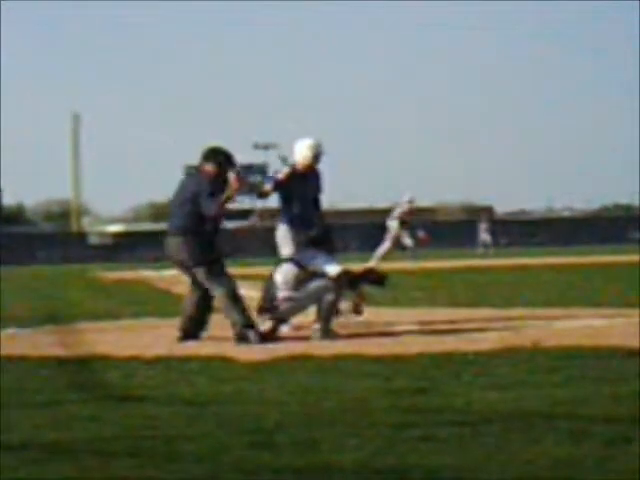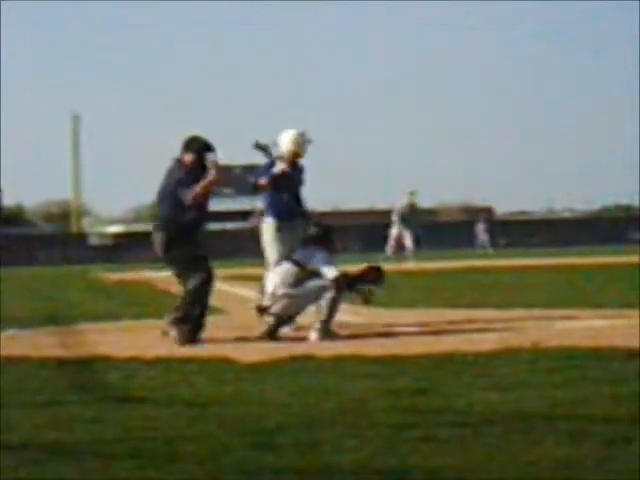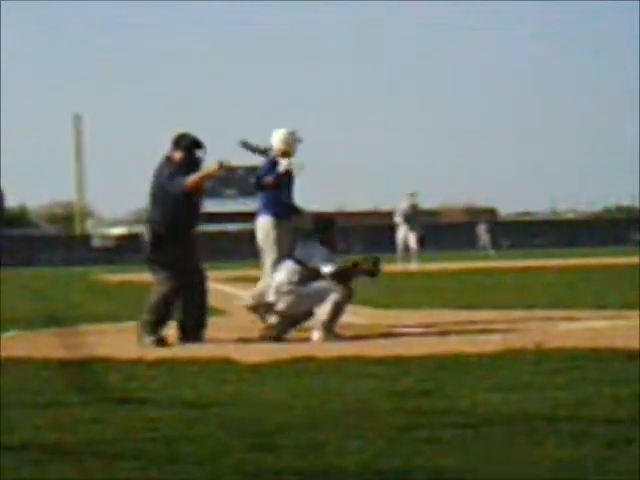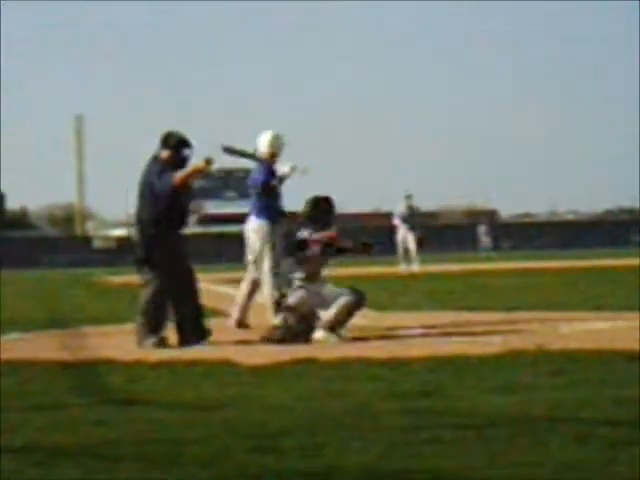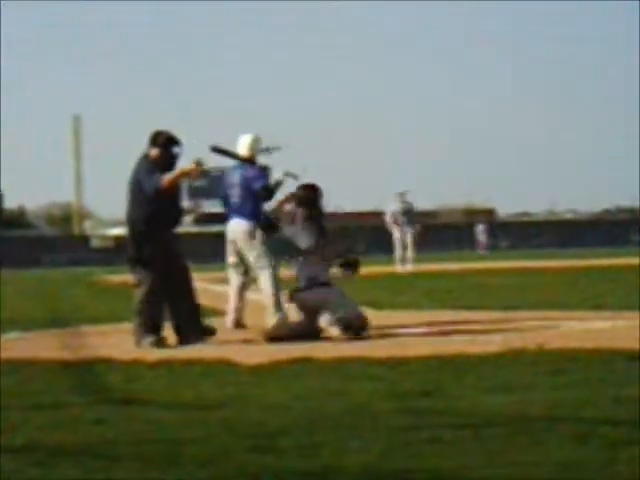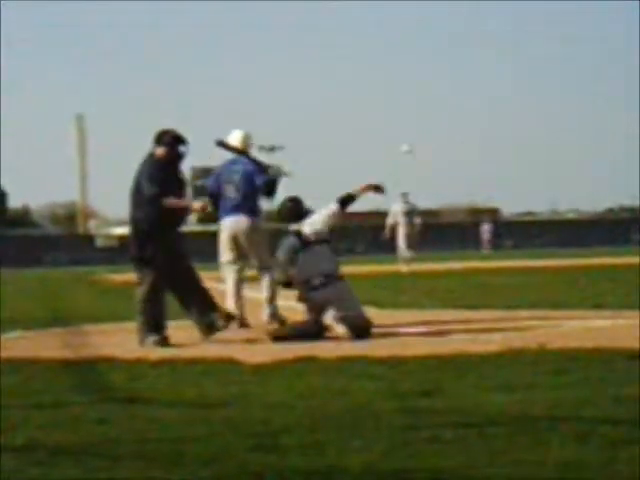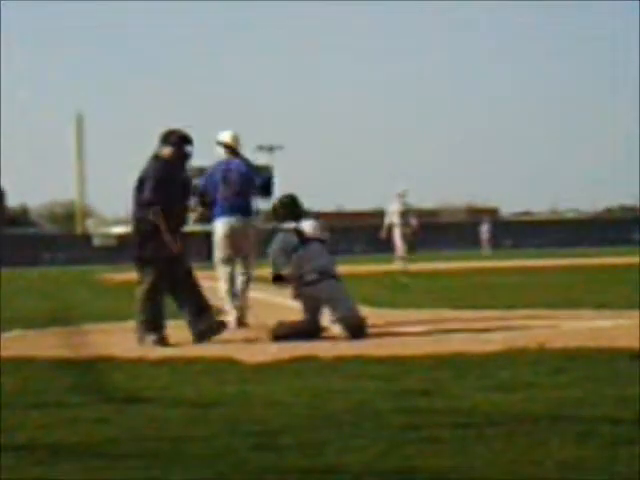
dt=0.2s
person 1, frame 1
left shoulder: (191, 180)
right shoulder: (206, 183)
right elbow: (212, 210)
right wrist: (231, 191)
left hip: (175, 241)
right hip: (192, 242)
left knee: (201, 285)
right knee: (221, 283)
left ankle: (189, 330)
right ankle: (244, 331)
person 1, frame 2
left shoulder: (185, 173)
right shoulder: (180, 174)
right elbow: (190, 198)
right wrist: (210, 180)
left hip: (183, 236)
right hip: (174, 237)
left knee: (195, 280)
right knee: (200, 278)
left ankle: (188, 330)
right ankle: (180, 325)
person 1, frame 3
left shoulder: (178, 171)
right shoulder: (168, 171)
right elbow: (184, 185)
right wrist: (207, 172)
left hip: (181, 236)
right hip: (165, 237)
left knee: (194, 283)
right knee: (170, 285)
left ankle: (191, 331)
right ankle: (148, 331)
person 1, frame 4
left shoulder: (169, 170)
right shoulder: (156, 170)
right elbow: (172, 182)
right wrist: (194, 169)
left hip: (171, 236)
right hip: (154, 237)
left knee: (184, 284)
right knee: (157, 286)
left ankle: (190, 333)
right ankle: (147, 333)
person 1, frame 5
left shoulder: (161, 168)
right shoulder: (145, 169)
right elbow: (160, 184)
right wrist: (185, 171)
left hip: (164, 235)
right hip: (146, 237)
left knee: (179, 282)
right knee: (150, 285)
left ankle: (190, 331)
right ankle: (145, 333)
person 1, frame 6
left shoulder: (168, 169)
right shoulder: (150, 169)
right elbow: (158, 200)
right wrist: (190, 205)
left hip: (168, 234)
right hip: (151, 236)
left knee: (186, 279)
right knee: (153, 284)
left ankle: (209, 320)
right ankle: (150, 332)
person 1, frame 7
left shoulder: (174, 169)
right shoulder: (155, 170)
right elbow: (152, 207)
right wrist: (167, 237)
left hip: (169, 236)
right hip: (153, 237)
left knee: (184, 281)
right knee: (153, 284)
left ankle: (201, 326)
right ankle: (149, 331)
person 2, frame 1
left shoulder: (313, 174)
right shoulder: (285, 174)
right elbow: (262, 193)
left wrist: (322, 223)
right wrist: (279, 180)
left hip: (310, 228)
right hip: (289, 228)
left knee: (323, 268)
right knee: (291, 271)
person 2, frame 2
left shoulder: (298, 168)
right shoulder: (271, 165)
right elbow: (257, 187)
left wrist: (306, 217)
right wrist: (274, 174)
left hip: (295, 224)
right hip: (274, 223)
person 2, frame 3
left shoulder: (285, 165)
right shoulder: (270, 164)
right elbow: (259, 184)
left wrist: (296, 211)
right wrist: (280, 171)
left hip: (281, 221)
right hip: (270, 221)
left knee: (276, 267)
right knee: (274, 267)
left ankle: (256, 300)
person 2, frame 4
left shoulder: (262, 167)
right shoulder: (265, 167)
right elbow: (265, 189)
left wrist: (282, 213)
right wrist: (283, 175)
left hip: (253, 223)
right hip: (264, 225)
left knee: (255, 273)
right knee: (270, 271)
left ankle: (238, 316)
right ankle: (278, 318)
person 2, frame 5
left shoulder: (229, 173)
right shoulder: (256, 170)
left elbow: (226, 202)
right elbow: (265, 195)
right wrist: (280, 179)
left hip: (232, 226)
right hip: (251, 227)
left knee: (237, 274)
right knee: (267, 271)
left ankle: (234, 318)
right ankle: (276, 318)
person 2, frame 6
left shoulder: (220, 170)
right shoulder: (254, 166)
left elbow: (213, 200)
right elbow: (268, 191)
right wrist: (275, 175)
left hip: (227, 223)
right hip: (250, 221)
left knee: (232, 272)
right knee: (265, 267)
left ankle: (237, 316)
right ankle: (271, 312)
person 2, frame 7
left shoulder: (212, 172)
right shoulder: (247, 167)
left elbow: (203, 201)
right elbow: (265, 191)
right wrist: (266, 176)
left hip: (222, 223)
right hip: (244, 221)
left knee: (226, 272)
right knee: (245, 269)
left ankle: (236, 316)
right ankle: (239, 313)
person 3, frame 1
left shoulder: (302, 255)
right elbow: (345, 276)
left hip: (271, 304)
right hip: (283, 301)
right knee: (334, 284)
left ankle: (273, 324)
right ankle: (321, 329)
person 3, frame 2
left shoulder: (304, 252)
right shoulder: (320, 254)
right elbow: (341, 280)
right wrist: (366, 276)
left hip: (269, 302)
right hip: (280, 297)
right knee: (335, 287)
left ankle: (273, 326)
right ankle: (321, 330)
person 3, frame 3
left shoulder: (307, 246)
right shoulder: (319, 249)
right elbow: (335, 275)
left wrist: (357, 267)
right wrist: (358, 268)
right knee: (343, 290)
left ankle: (275, 328)
right ankle: (323, 330)
person 3, frame 4
left shoulder: (319, 233)
right shoulder: (308, 233)
left elbow: (337, 248)
right elbow: (296, 246)
left wrist: (357, 247)
right wrist: (327, 236)
left hip: (297, 292)
right hip: (299, 290)
left knee: (308, 325)
right knee: (356, 296)
left ankle: (279, 331)
right ankle: (325, 329)
person 3, frame 5
right shoulder: (300, 220)
left wrist: (348, 260)
right hip: (320, 288)
left knee: (311, 328)
right knee: (360, 324)
left ankle: (278, 332)
right ankle: (331, 320)
person 3, frame 6
left shoulder: (285, 245)
right shoulder: (314, 222)
left elbow: (285, 281)
right elbow: (342, 203)
right wrist: (366, 188)
left hip: (309, 292)
right hip: (332, 285)
left knee: (315, 327)
right knee: (362, 329)
left ankle: (284, 332)
right ankle: (336, 318)
person 3, frame 7
left shoulder: (279, 240)
right shoulder: (314, 225)
left elbow: (277, 277)
left hip: (303, 288)
right hip: (327, 282)
left knee: (311, 325)
right knee: (357, 329)
left ankle: (283, 330)
